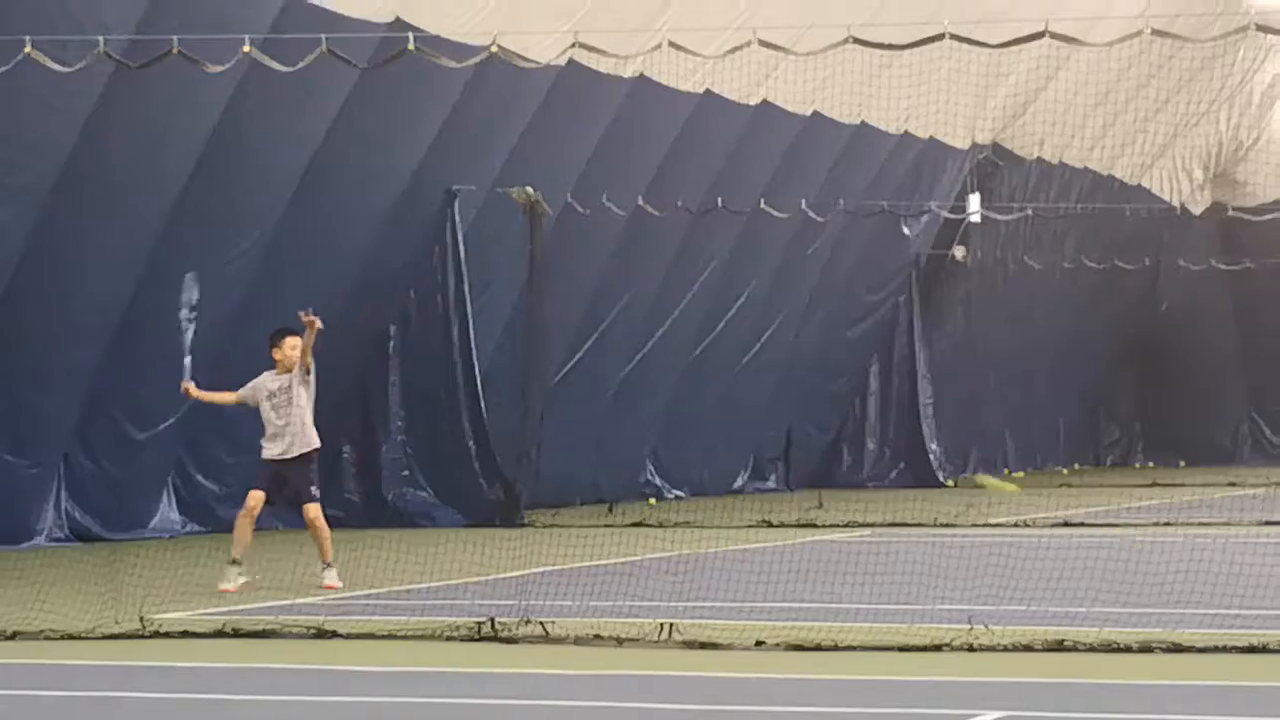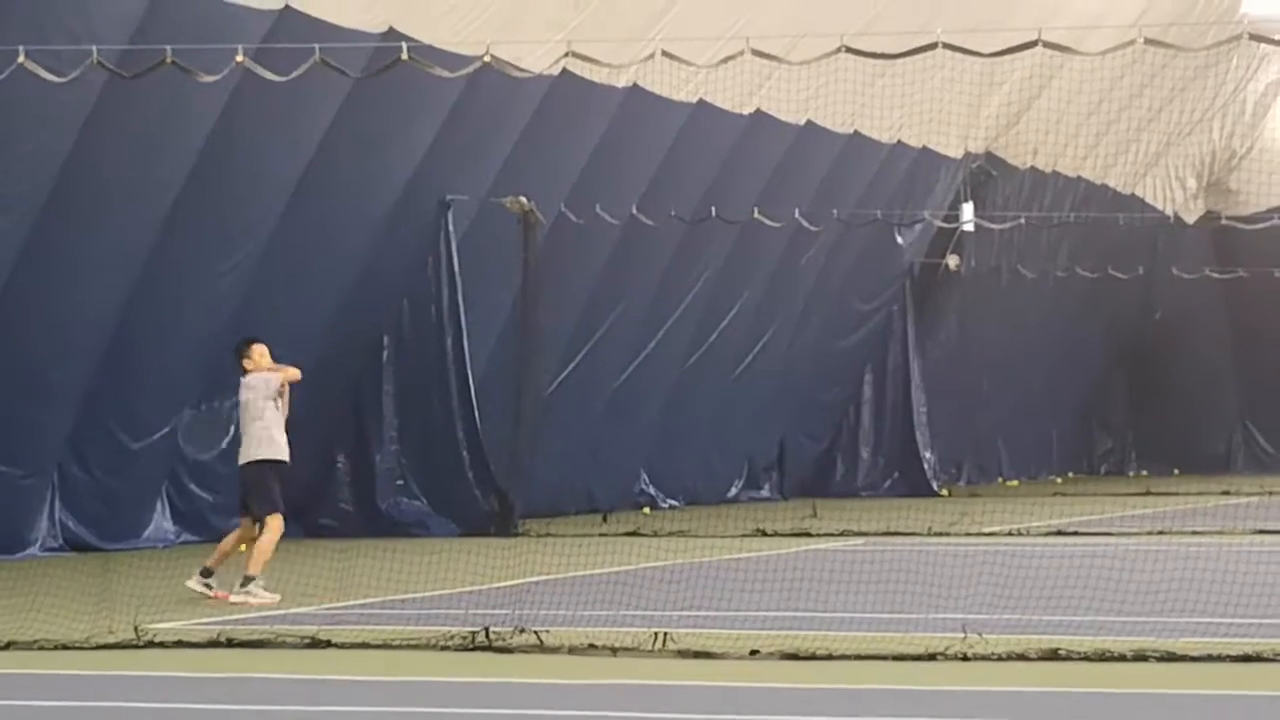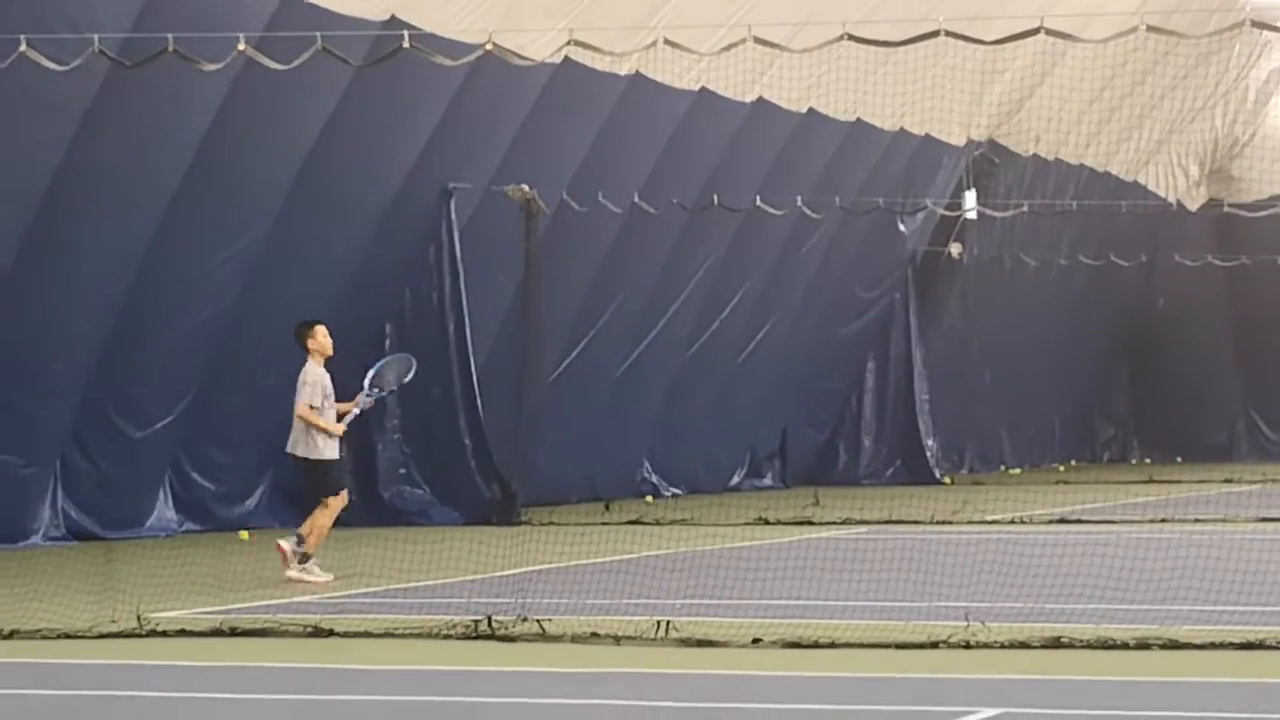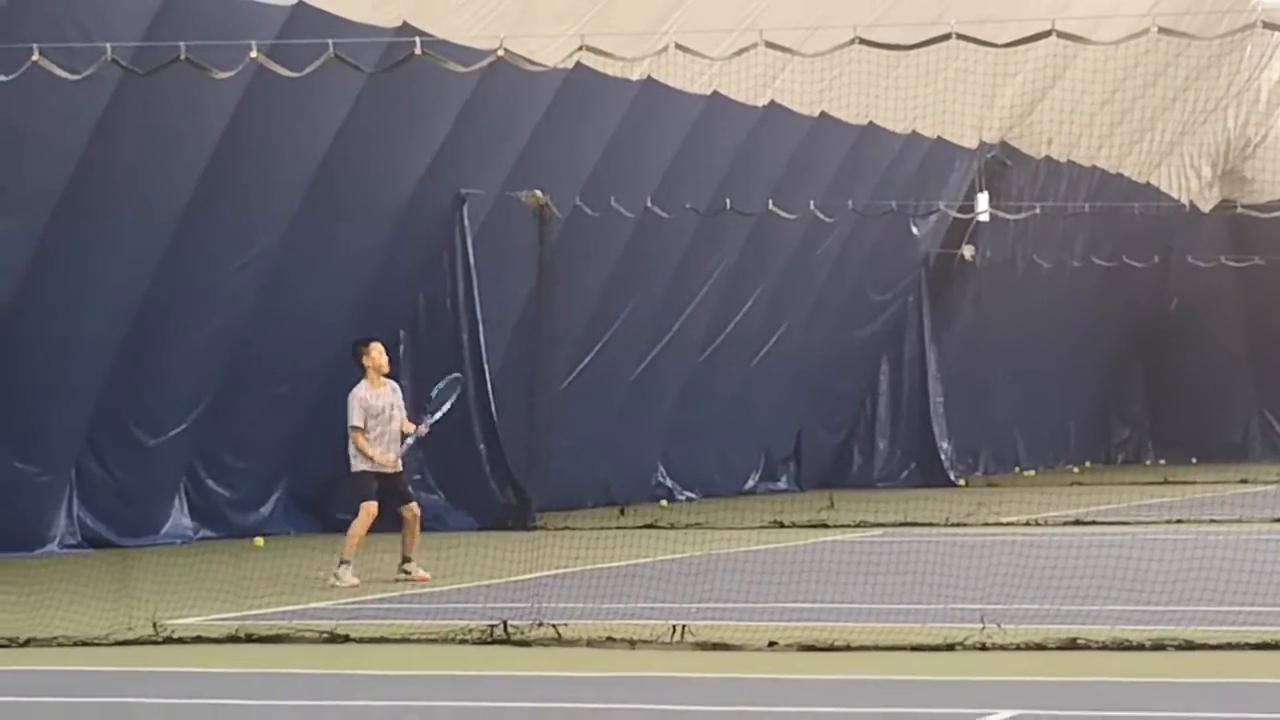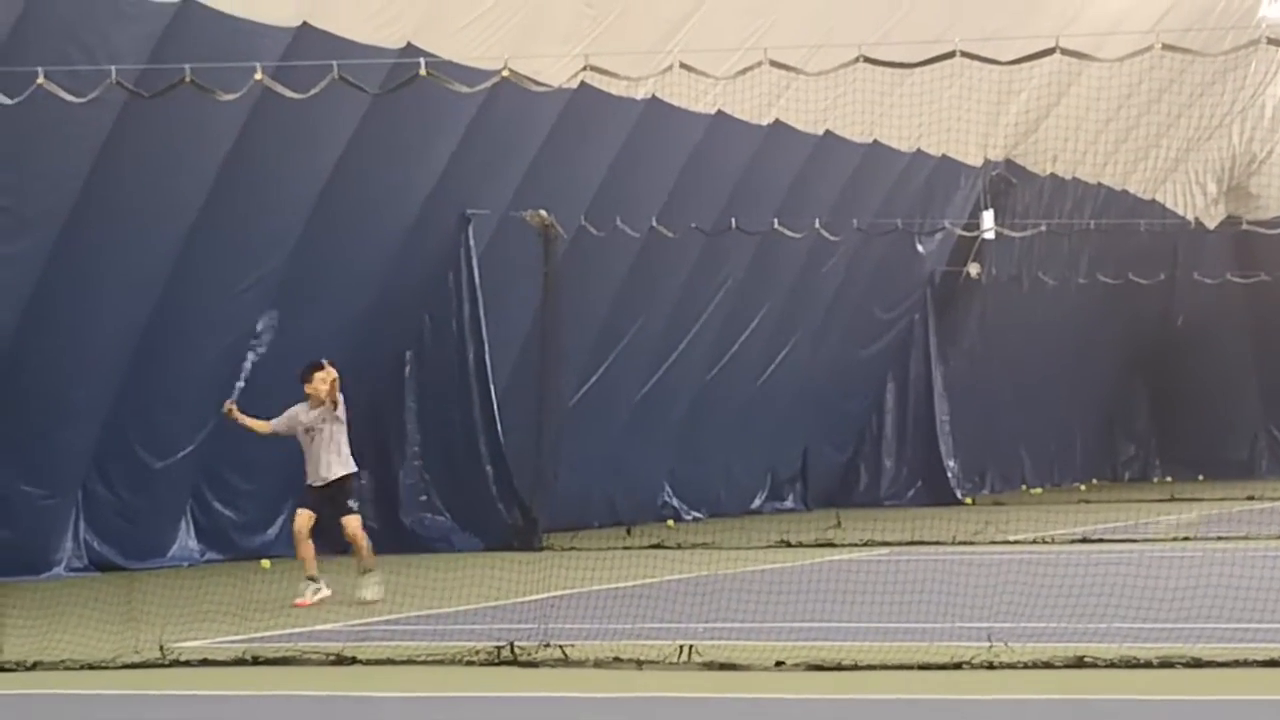
dt=0.7s
person 1, frame 1
left shoulder: (303, 373)
right shoulder: (263, 382)
left elbow: (306, 353)
right elbow: (234, 397)
left wrist: (311, 330)
right wrist: (198, 394)
left hip: (302, 456)
right hip: (273, 457)
left knee: (313, 515)
right knee: (250, 505)
left ankle: (328, 568)
right ankle: (234, 567)
person 1, frame 2
left shoulder: (263, 389)
right shoulder: (256, 381)
left elbow: (279, 420)
right elbow: (295, 374)
left wrist: (282, 389)
right wrist: (277, 372)
left hip: (263, 463)
right hip: (260, 463)
left knee: (248, 528)
right knee: (274, 525)
left ankle: (204, 576)
right ankle: (248, 586)
person 1, frame 3
left shoulder: (318, 373)
right shoulder: (313, 375)
right elbow: (302, 411)
left wrist: (352, 405)
right wrist: (330, 428)
left hip: (317, 451)
right hip: (316, 451)
left knee: (339, 499)
right knee: (332, 504)
left ankle: (295, 542)
right ankle: (303, 564)
person 1, frame 4
left shoulder: (394, 388)
right shoulder: (358, 395)
right elbow: (356, 435)
left wrist: (415, 429)
right wrist: (378, 459)
left hip: (392, 466)
right hip: (365, 466)
left knee: (411, 514)
right knee: (368, 512)
left ankle: (407, 565)
right ankle: (343, 568)
person 1, frame 5
left shoulder: (335, 403)
right shoulder: (297, 413)
left elbow: (333, 392)
right elbow: (267, 427)
left wrist: (334, 378)
right wrist: (238, 416)
left hip: (343, 476)
right hip: (316, 481)
left knee: (352, 530)
right knee: (300, 528)
left ankle: (368, 575)
right ankle: (315, 584)
